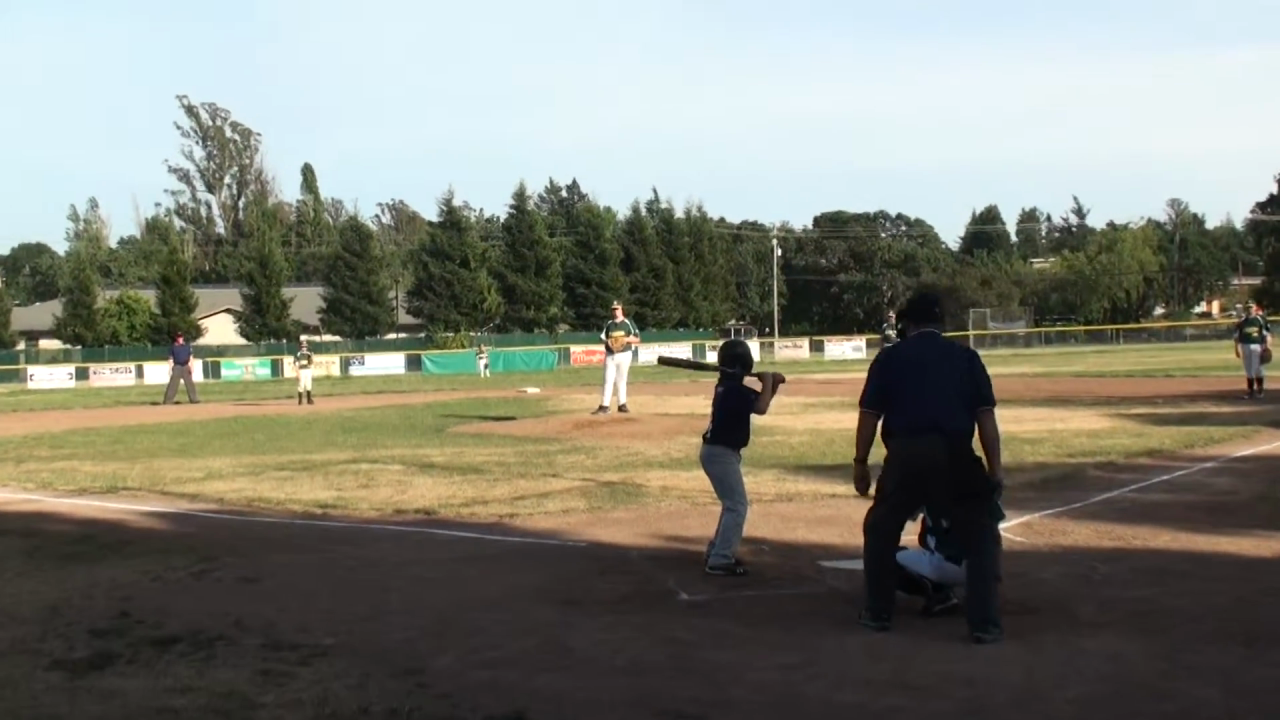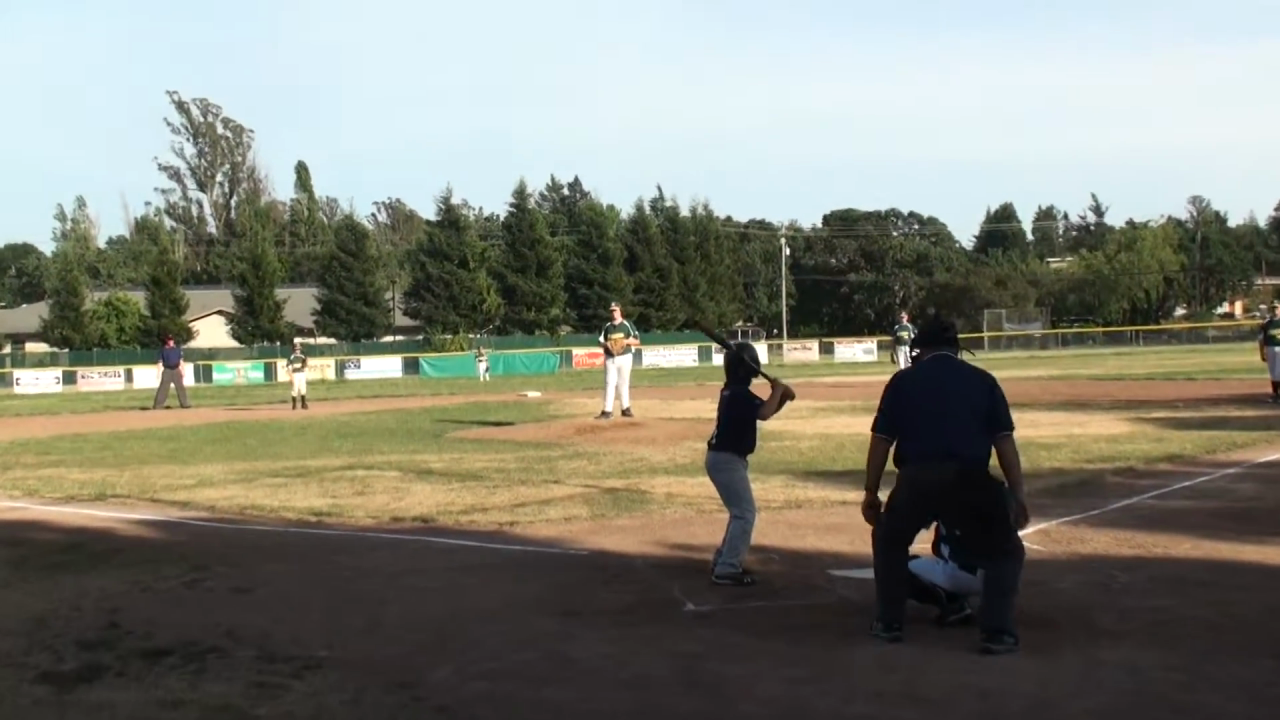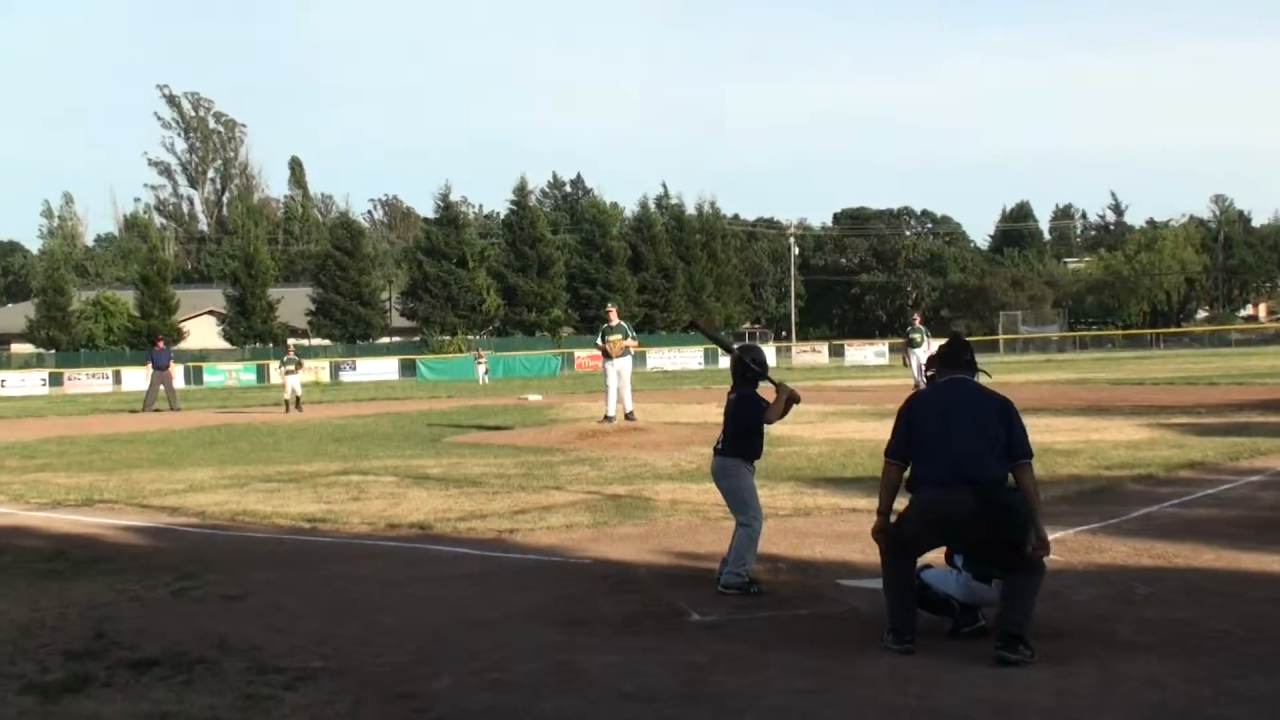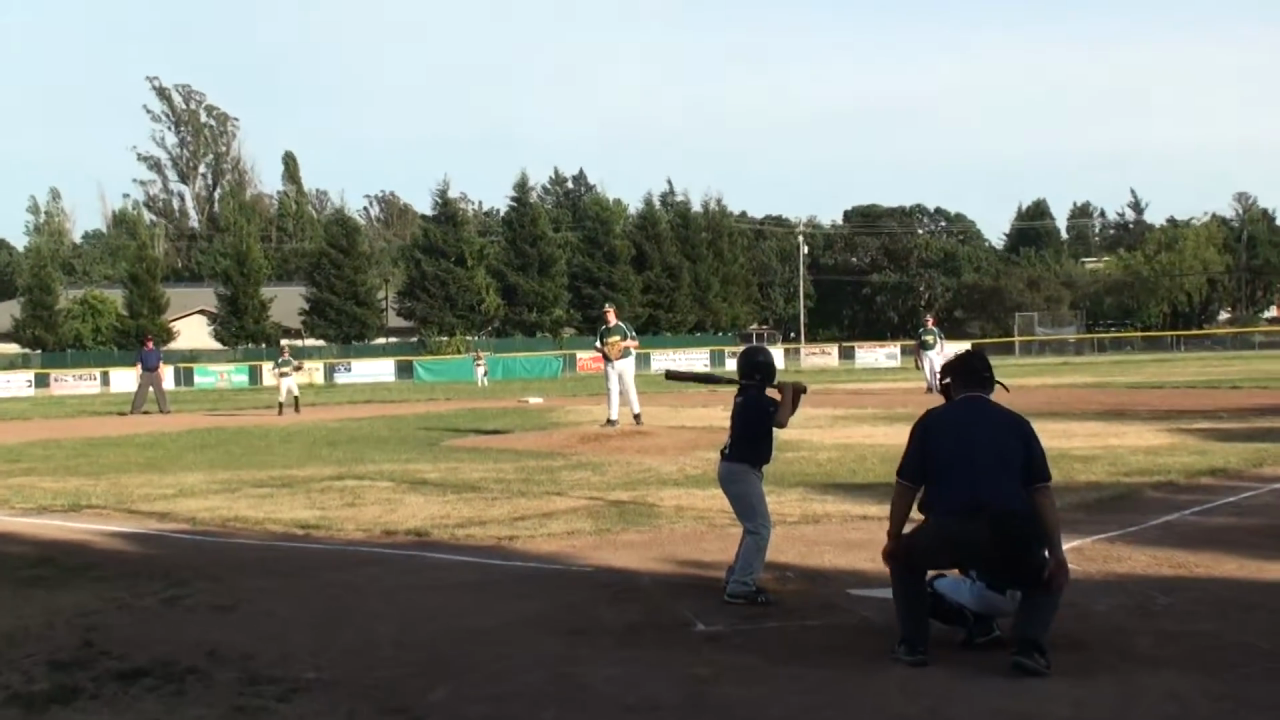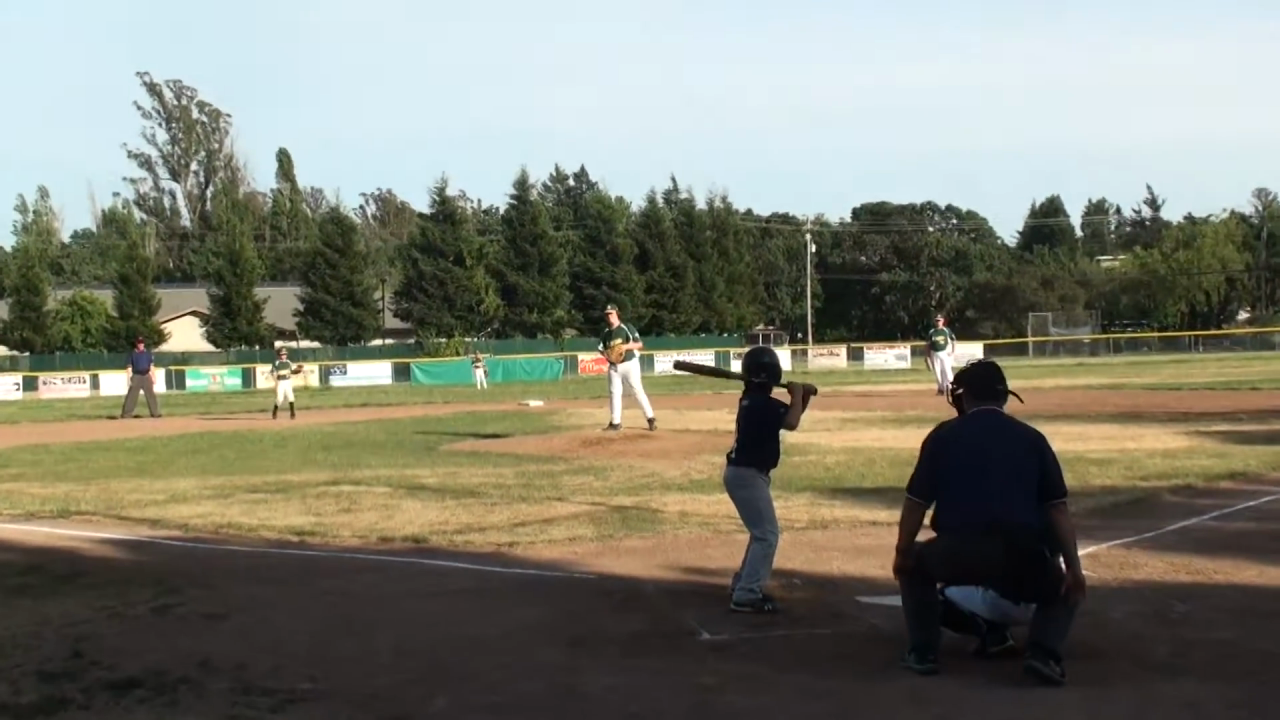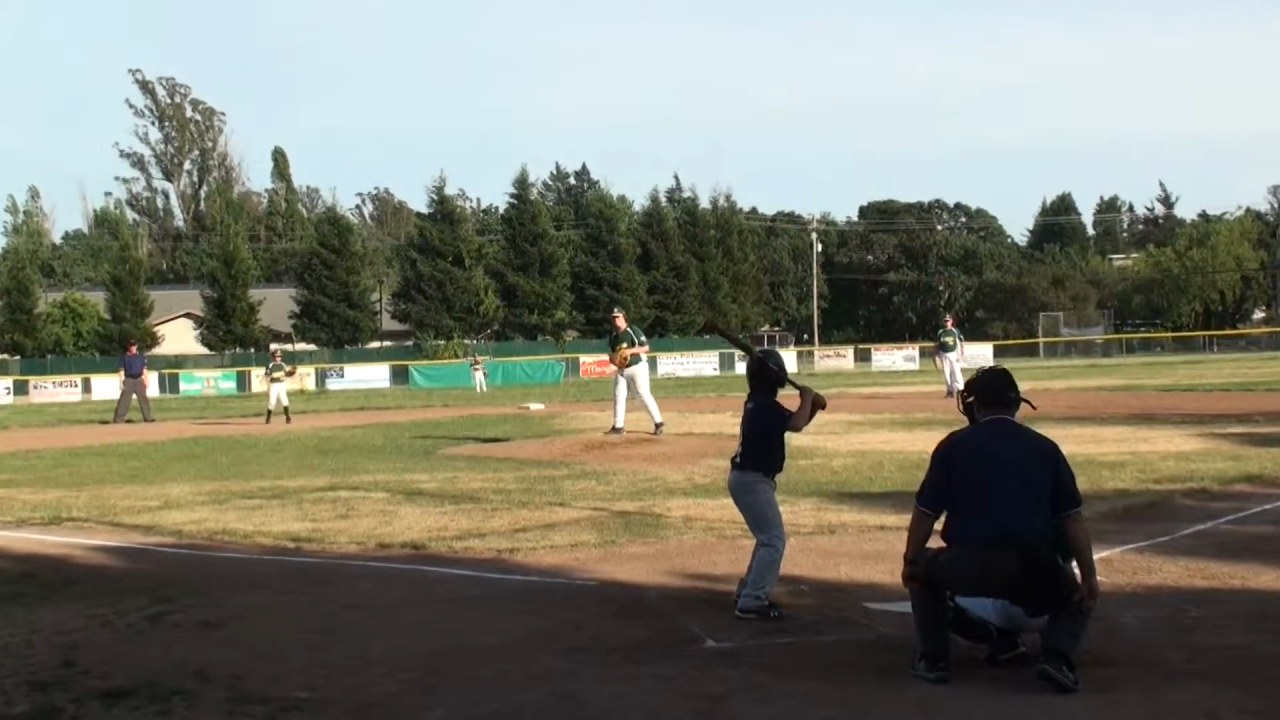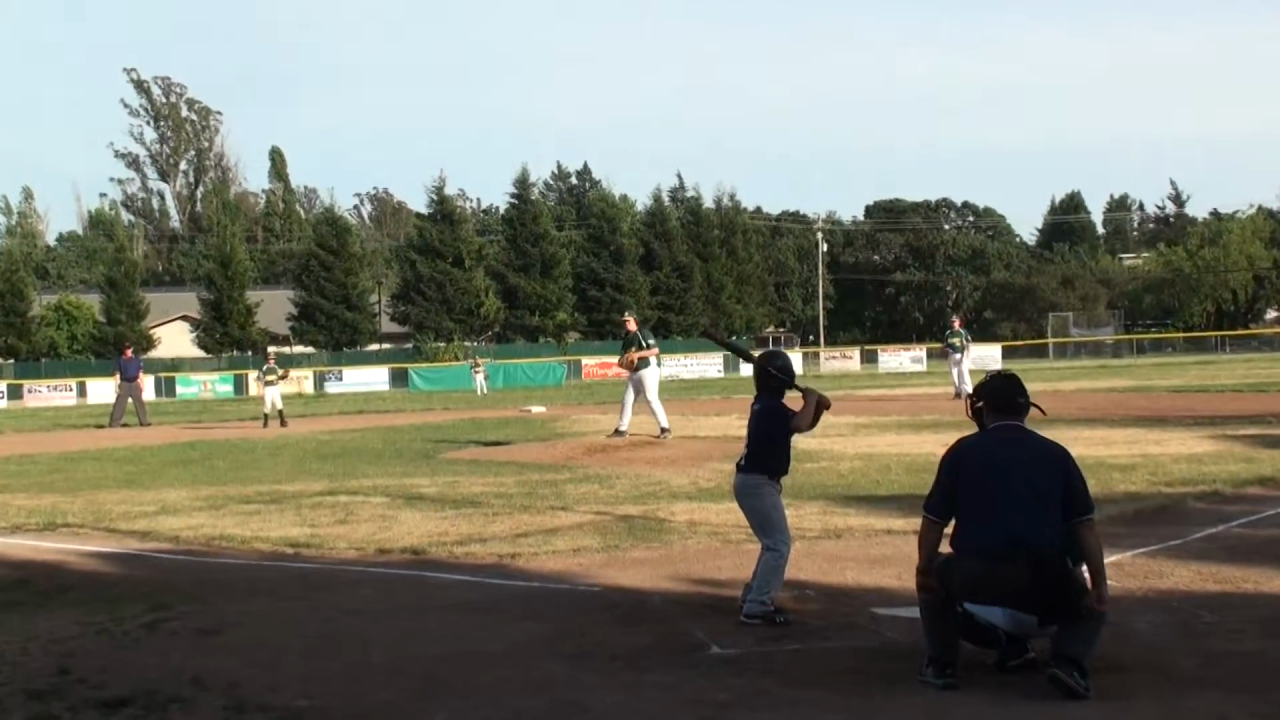
dt=0.2s
person 1, frame 1
left shoulder: (889, 357)
right shoulder: (966, 356)
left elbow: (869, 415)
right elbow: (986, 416)
left wrist: (861, 463)
right wrist: (995, 469)
left hip: (905, 455)
right hip: (954, 456)
left knee: (880, 529)
right knee: (979, 536)
left ankle: (877, 612)
right ankle: (984, 623)
person 1, frame 2
left shoulder: (903, 381)
right shoulder: (982, 380)
left elbow: (881, 441)
right elbow: (1005, 442)
left wrist: (871, 492)
right wrist: (1017, 496)
left hip: (917, 478)
right hip: (969, 480)
left knee: (888, 539)
right knee: (1005, 551)
left ankle: (889, 623)
right ankle: (997, 632)
person 1, frame 3
left shoulder: (918, 402)
right shoulder: (999, 404)
left elbow: (894, 465)
right elbow: (1023, 469)
left wrist: (883, 516)
right wrist: (1036, 525)
left hip: (931, 504)
right hip: (985, 506)
left knee: (896, 548)
right knee: (1027, 564)
left ankle: (901, 634)
right ankle: (1012, 639)
person 1, frame 4
left shoulder: (932, 421)
right shoulder: (1016, 424)
left elbow: (906, 487)
right elbow: (1041, 492)
left wrist: (893, 538)
right wrist: (1056, 552)
left hip: (945, 531)
right hip: (1003, 533)
left knee: (904, 559)
right knee: (1046, 579)
left ankle: (913, 644)
right ankle: (1029, 646)
person 1, frame 5
left shoulder: (943, 435)
right shoulder: (1031, 438)
left elbow: (916, 502)
right elbow: (1057, 508)
left wrist: (903, 553)
right wrist: (1073, 568)
left hip: (957, 552)
right hip: (1017, 554)
left knee: (914, 567)
right knee: (1062, 591)
left ankle: (923, 652)
right ankle: (1044, 651)
person 1, frame 6
left shoulder: (954, 445)
right shoulder: (1044, 447)
left elbow: (925, 513)
right elbow: (1072, 518)
left wrist: (911, 562)
right wrist: (1089, 577)
left hip: (967, 566)
right hip: (1030, 569)
left knee: (924, 572)
right knee: (1077, 599)
left ankle: (933, 659)
right ankle: (1057, 657)
person 1, frame 7
left shoulder: (963, 451)
right shoulder: (1055, 453)
left elbow: (934, 521)
right elbow: (1084, 524)
left wrist: (924, 572)
right wrist: (1099, 584)
left hip: (976, 576)
right hip: (1041, 578)
left knee: (934, 576)
right knee: (1089, 606)
left ankle: (941, 664)
right ankle: (1069, 662)
person 2, frame 1
left shoulder: (728, 386)
right shoulder: (734, 389)
left elbow: (760, 399)
right elbow: (761, 407)
left wrist: (772, 383)
right wrist: (768, 383)
left hip: (718, 450)
right hip: (721, 453)
left knee: (732, 504)
right knee: (737, 505)
left ankle: (717, 553)
right ankle: (720, 561)
person 2, frame 2
left shoulder: (733, 391)
right shoulder: (739, 394)
left elbow: (765, 409)
right elbow: (764, 414)
left wrist: (782, 396)
right wrist: (777, 391)
left hip: (724, 457)
right hip: (727, 459)
left knee: (740, 511)
right knee: (745, 513)
left ankle: (724, 561)
right ankle: (726, 570)
person 2, frame 3
left shoulder: (741, 394)
right shoulder: (746, 396)
left elbow: (775, 414)
right elbow: (770, 417)
left wrist: (788, 400)
right wrist: (782, 394)
left hip: (731, 463)
right hip: (732, 465)
left knee: (747, 519)
right knee: (751, 521)
left ankle: (729, 571)
right ankle: (733, 579)
person 2, frame 4
left shoulder: (749, 397)
right shoulder: (754, 399)
left elbow: (784, 412)
right elbow: (781, 421)
left wrist: (794, 394)
right wrist: (787, 393)
left hip: (738, 467)
right hip: (741, 470)
left knee: (754, 526)
right knee: (759, 528)
left ankle: (736, 579)
right ankle: (740, 588)
person 2, frame 5
left shoulder: (754, 399)
right shoulder: (761, 403)
left elbow: (791, 413)
right elbow: (792, 422)
left wrist: (803, 395)
right wrist: (797, 394)
left hip: (744, 472)
right hip: (747, 474)
left knee: (762, 532)
right knee: (767, 534)
left ankle: (742, 586)
right ankle: (746, 596)
person 2, frame 6
left shoulder: (758, 403)
right shoulder: (765, 406)
left elbow: (796, 420)
right elbow: (796, 424)
left wrist: (812, 404)
right wrist: (807, 398)
left hip: (749, 477)
right hip: (752, 480)
left knee: (768, 537)
right knee: (773, 540)
left ankle: (748, 593)
right ankle: (752, 602)
person 2, frame 7
left shoulder: (767, 405)
right shoulder: (771, 407)
left elbow: (805, 425)
right elbow: (799, 424)
left wrist: (818, 406)
right wrist: (810, 399)
left hip: (755, 480)
right hip: (757, 483)
left knee: (773, 542)
right knee: (778, 544)
left ankle: (753, 598)
right ankle: (757, 608)
